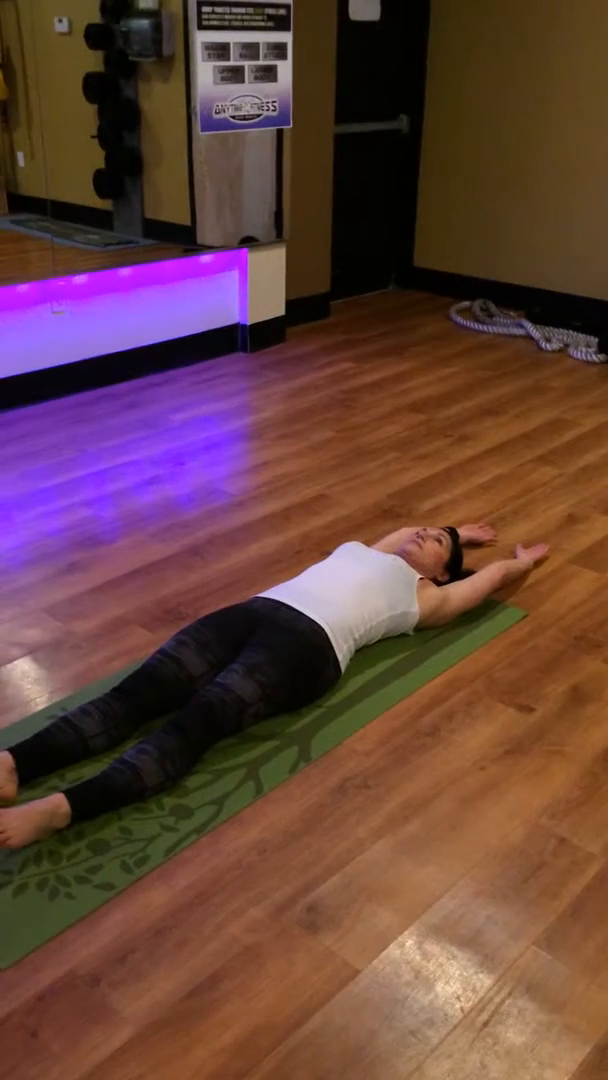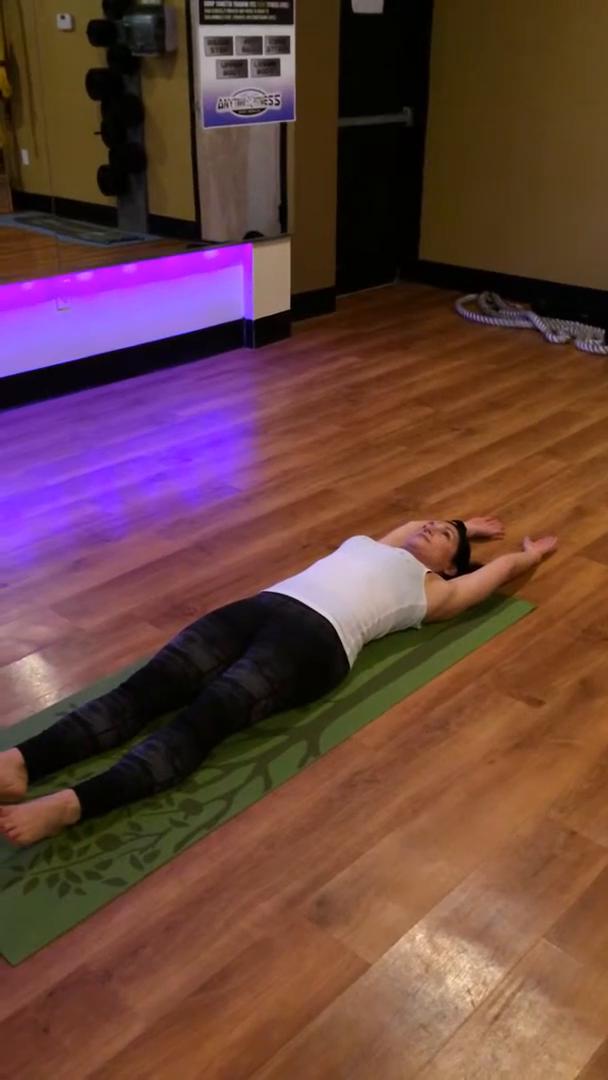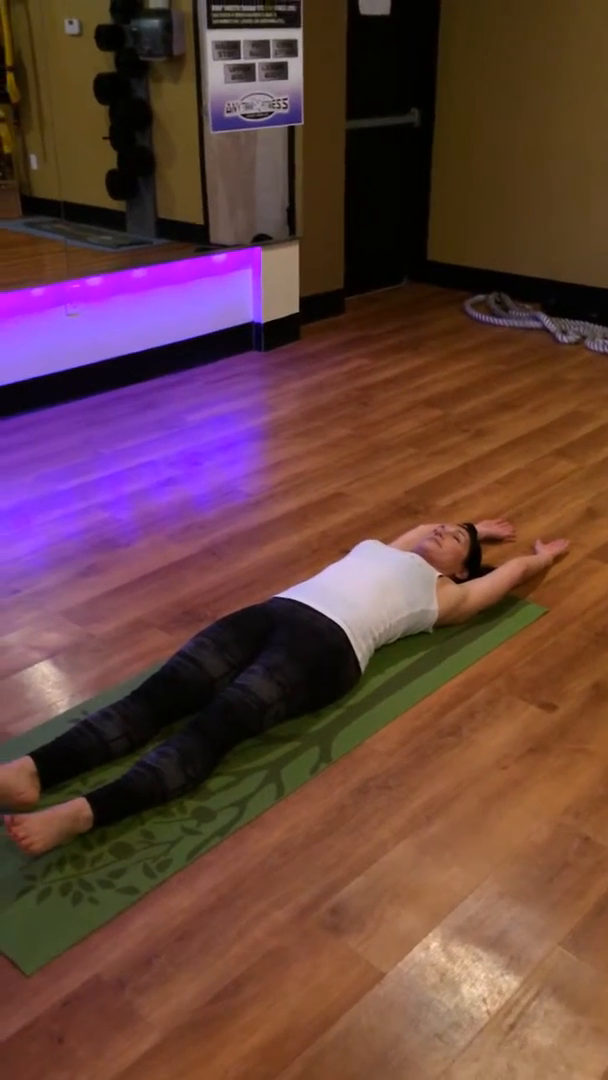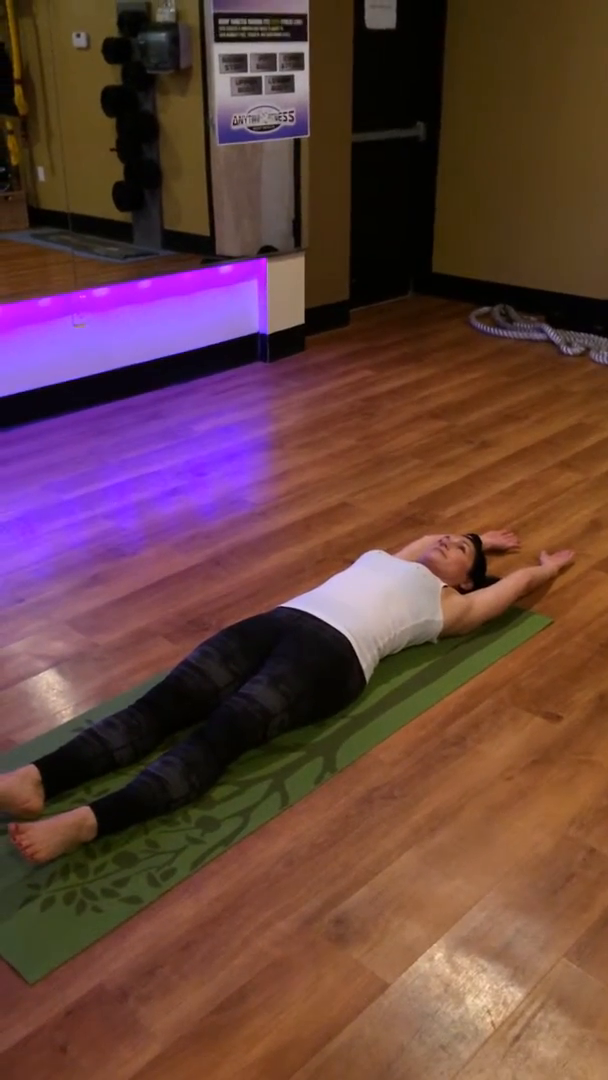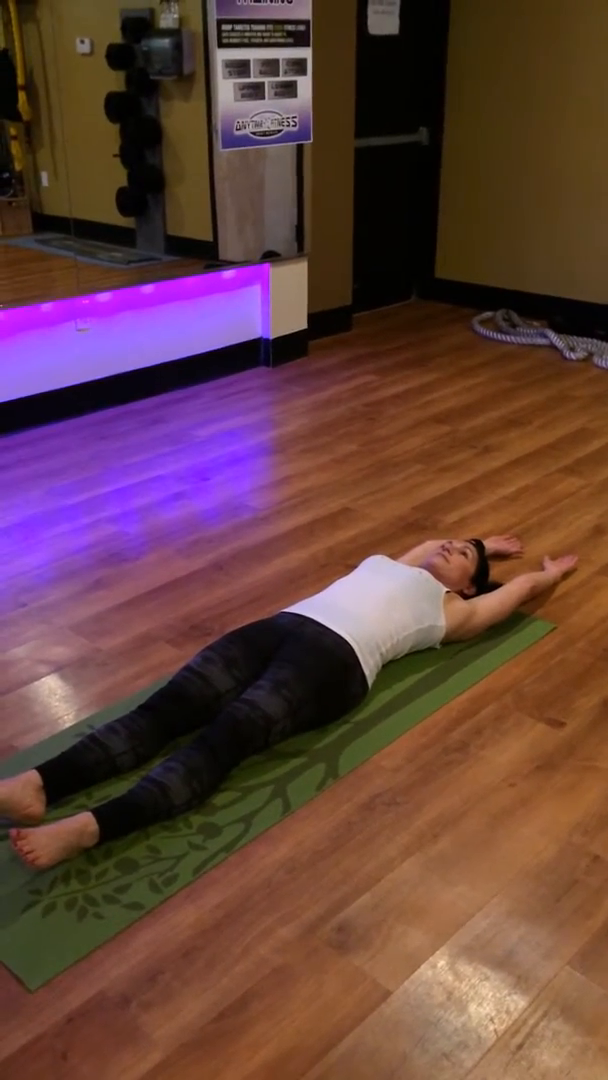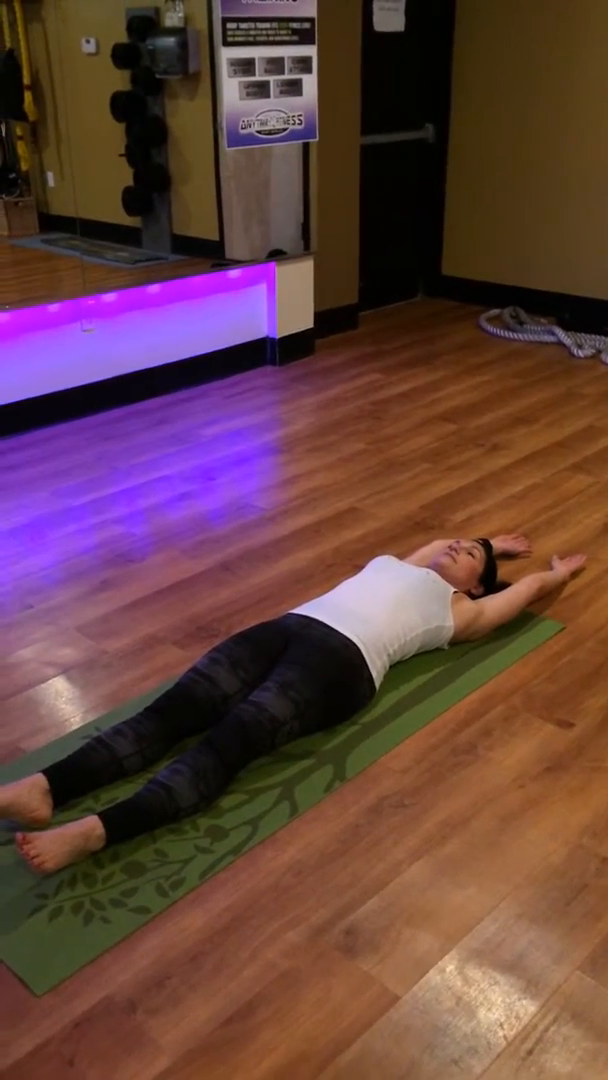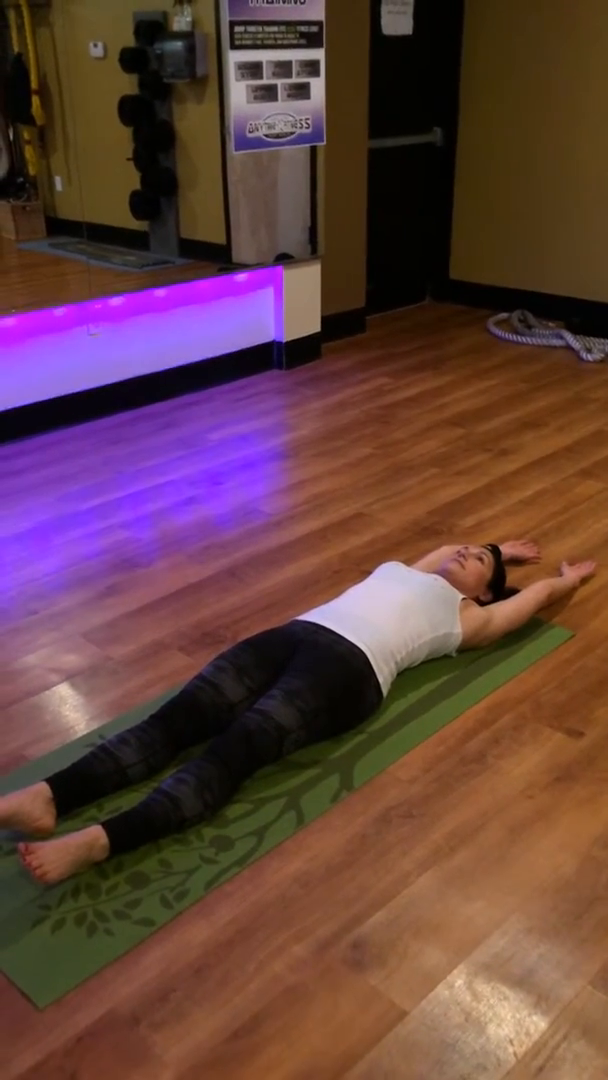
dt=0.5s
person 1, frame 1
left shoulder: (425, 597)
right shoulder: (364, 551)
left elbow: (495, 575)
right elbow: (406, 531)
left wrist: (526, 560)
right wrist: (456, 530)
left hip: (309, 644)
right hip: (256, 612)
left knee: (197, 720)
right knee: (140, 691)
left ankle: (62, 809)
person 1, frame 2
left shoulder: (434, 589)
right shoulder: (370, 543)
left elbow: (503, 568)
right elbow: (419, 525)
left wrist: (535, 551)
right wrist: (465, 524)
left hip: (318, 637)
right hip: (265, 605)
left knee: (203, 716)
right knee: (149, 686)
left ankle: (72, 804)
person 1, frame 3
left shoulder: (444, 594)
right shoulder: (382, 548)
left elbow: (515, 570)
right elbow: (428, 528)
left wrist: (546, 553)
right wrist: (476, 525)
left hip: (329, 643)
right hip: (276, 611)
left knee: (215, 723)
right knee: (162, 692)
left ankle: (83, 813)
person 1, frame 4
left shoulder: (450, 604)
right shoulder: (388, 559)
left elbow: (519, 582)
right elbow: (431, 538)
left wrist: (550, 564)
right wrist: (480, 537)
left hip: (335, 652)
right hip: (282, 621)
left knee: (221, 731)
right knee: (167, 701)
left ankle: (87, 821)
person 1, frame 5
left shoulder: (452, 610)
right shoulder: (390, 563)
left elbow: (522, 587)
right elbow: (433, 544)
left wrist: (554, 571)
right wrist: (483, 542)
left hip: (337, 658)
right hip: (283, 626)
left knee: (224, 736)
right knee: (169, 706)
left ankle: (90, 827)
person 1, frame 6
left shoulder: (459, 610)
right shoulder: (396, 564)
left elbow: (529, 588)
right elbow: (439, 543)
left wrist: (561, 569)
right wrist: (489, 541)
left hip: (345, 659)
right hip: (290, 627)
left knee: (231, 738)
right knee: (176, 709)
left ankle: (96, 830)
person 1, frame 7
left shoulder: (468, 617)
right shoulder: (403, 570)
left elbow: (540, 593)
right elbow: (447, 550)
left wrist: (573, 576)
right wrist: (498, 547)
left hip: (352, 667)
right hip: (297, 634)
left knee: (236, 747)
right knee: (181, 716)
left ankle: (100, 840)
right ankle: (49, 795)
